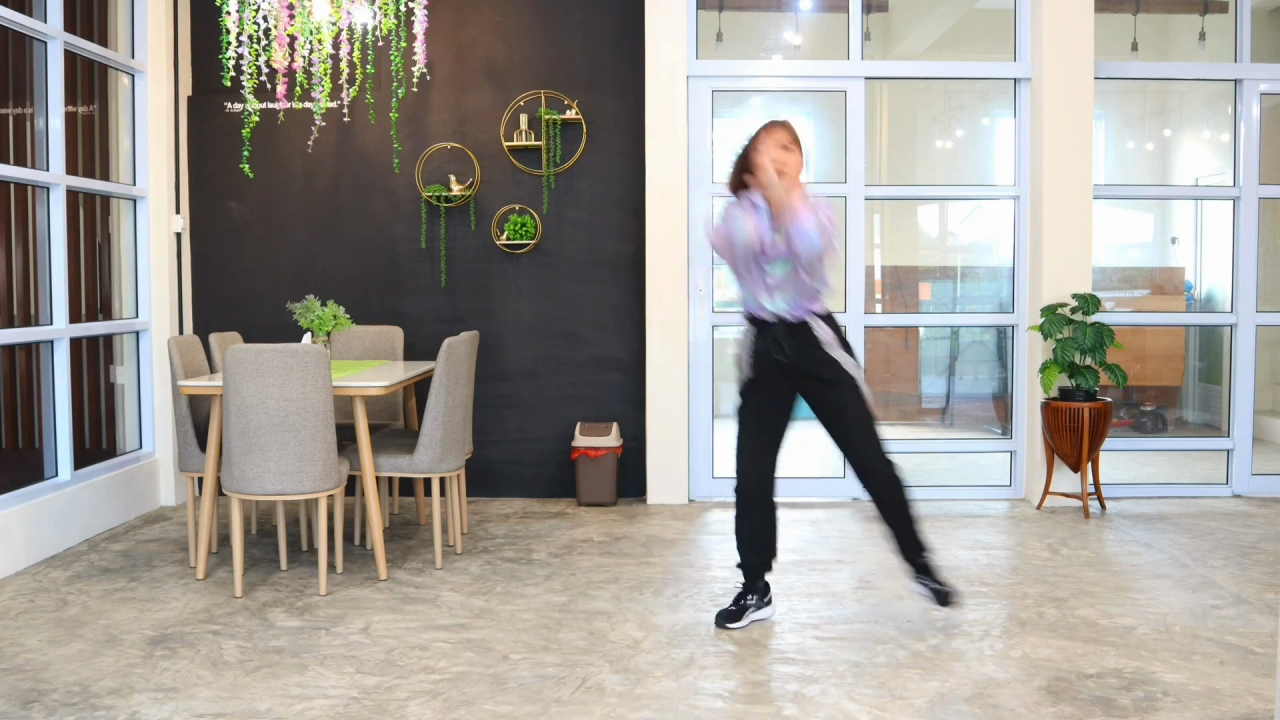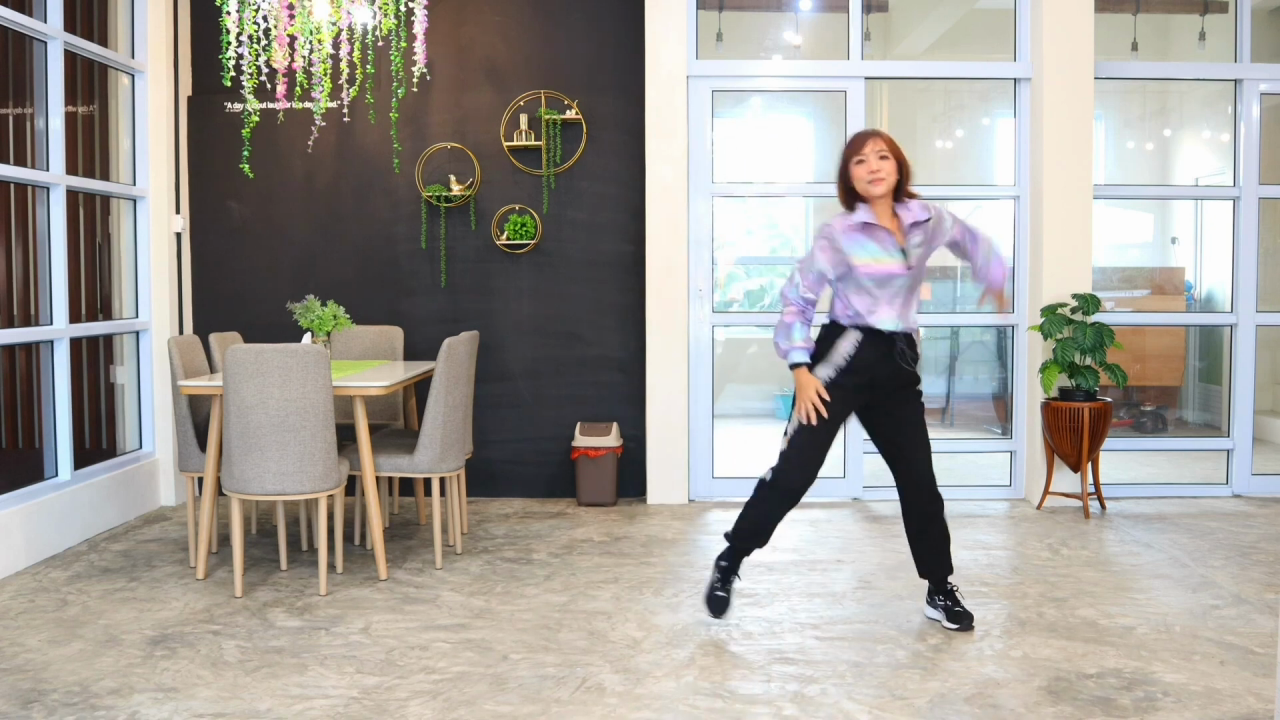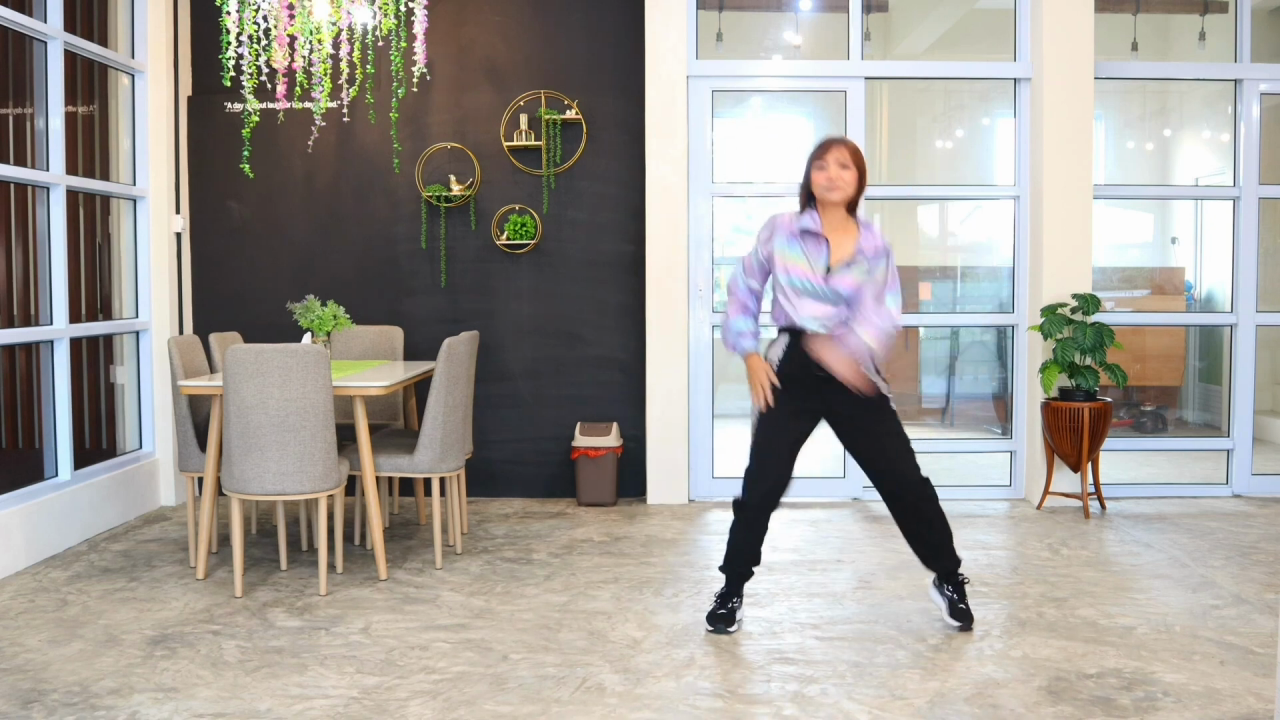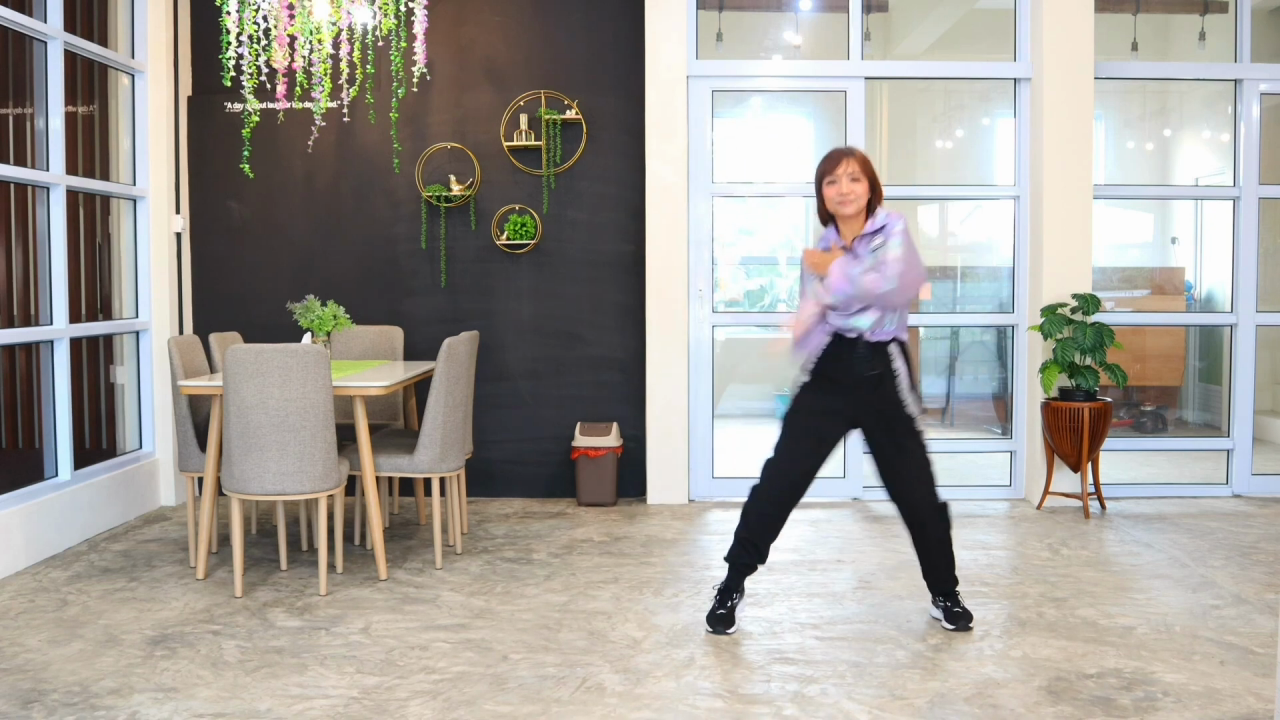
dt=0.4s
person 1, frame 1
left shoulder: (814, 213)
right shoulder: (738, 212)
left elbow: (816, 249)
right elbow: (733, 244)
left wrist: (792, 203)
right wrist: (777, 208)
left hip: (817, 346)
right hip: (766, 350)
left knee: (872, 463)
right knee: (752, 476)
left ankle: (920, 567)
right ankle: (755, 590)
person 1, frame 2
left shoulder: (924, 218)
right shoulder: (839, 233)
left elbow: (964, 237)
right elbow: (797, 298)
left wrist: (994, 276)
right wrist: (800, 368)
left hip: (898, 364)
right hip: (847, 359)
left knee: (919, 482)
right knee: (793, 472)
left ankle: (939, 590)
right ankle: (729, 563)
person 1, frame 3
left shoulder: (874, 246)
right shoulder: (781, 230)
left elbow: (884, 316)
right elbow: (742, 292)
left wrist: (846, 349)
right wrist: (750, 353)
left hip: (853, 371)
right hip: (793, 367)
left knee: (904, 479)
right knee: (763, 484)
left ankle: (949, 579)
right ankle: (731, 590)
person 1, frame 4
left shoulder: (893, 229)
right shoulder: (821, 251)
left elbow: (899, 288)
right elbow: (808, 320)
left wrist: (834, 273)
right wrist: (809, 319)
left hip: (884, 372)
right hip: (830, 370)
left knee: (917, 492)
right knee: (778, 481)
left ankle: (944, 593)
right ankle: (732, 585)
